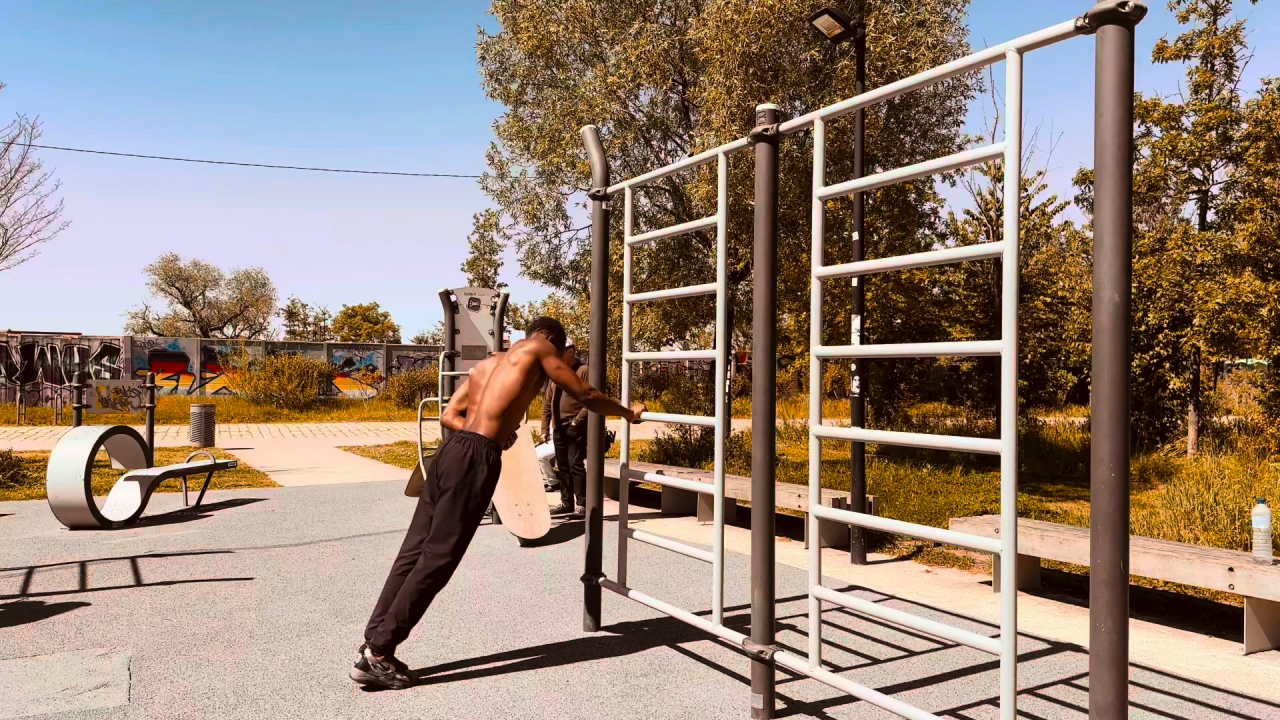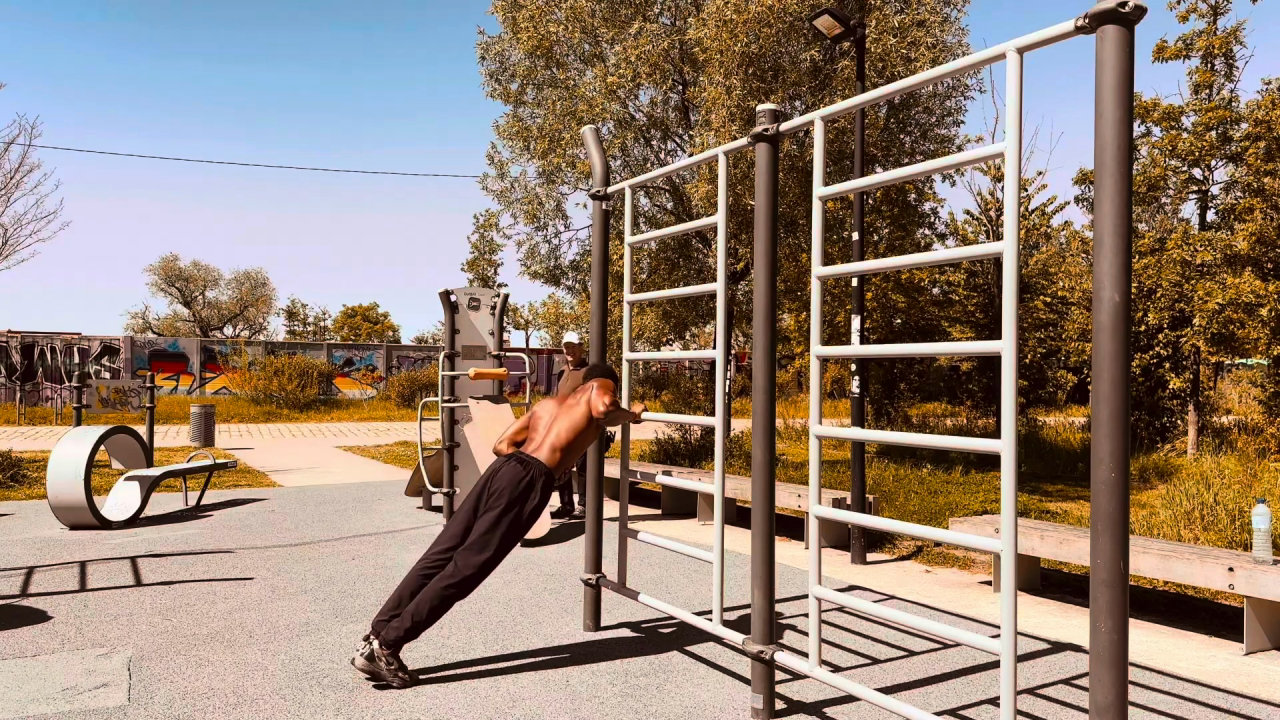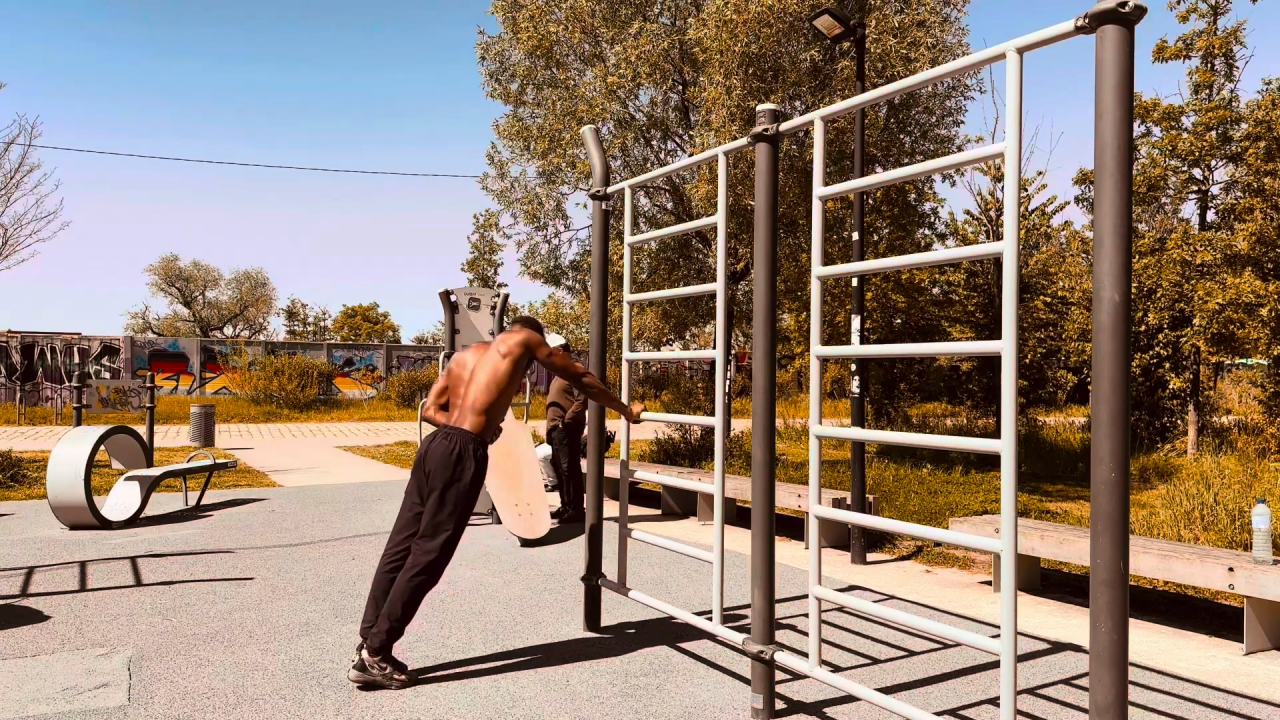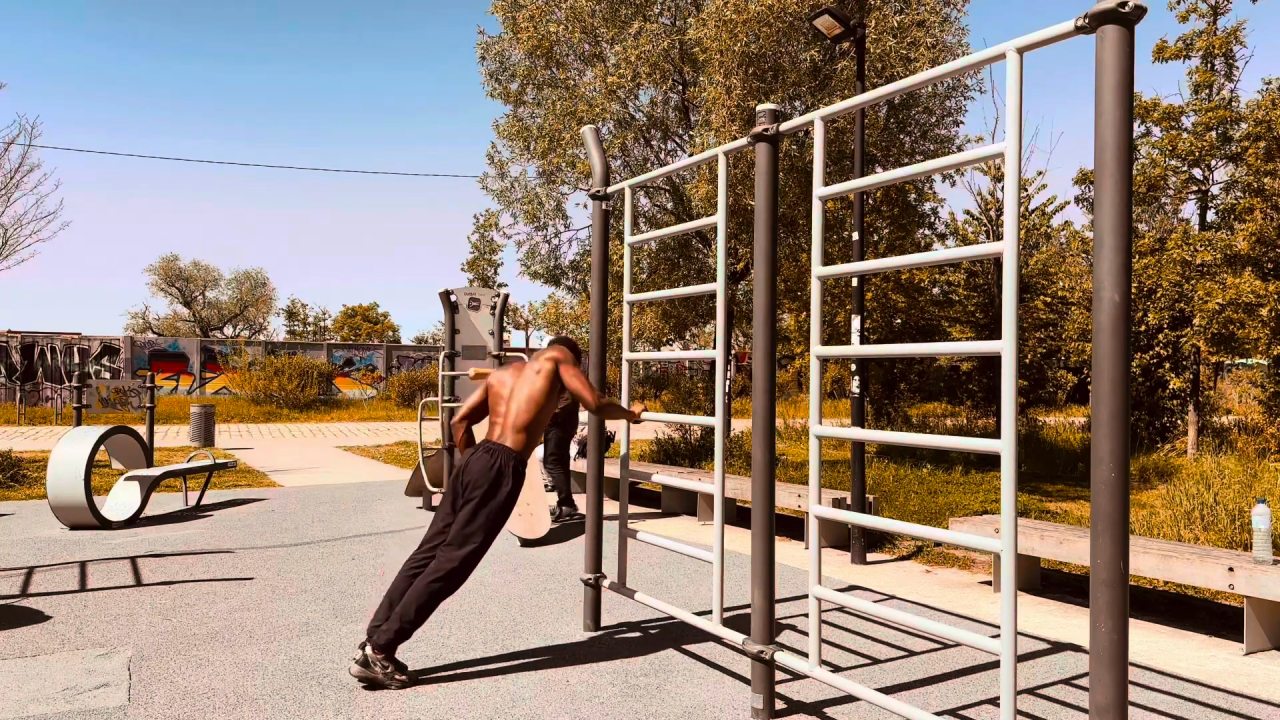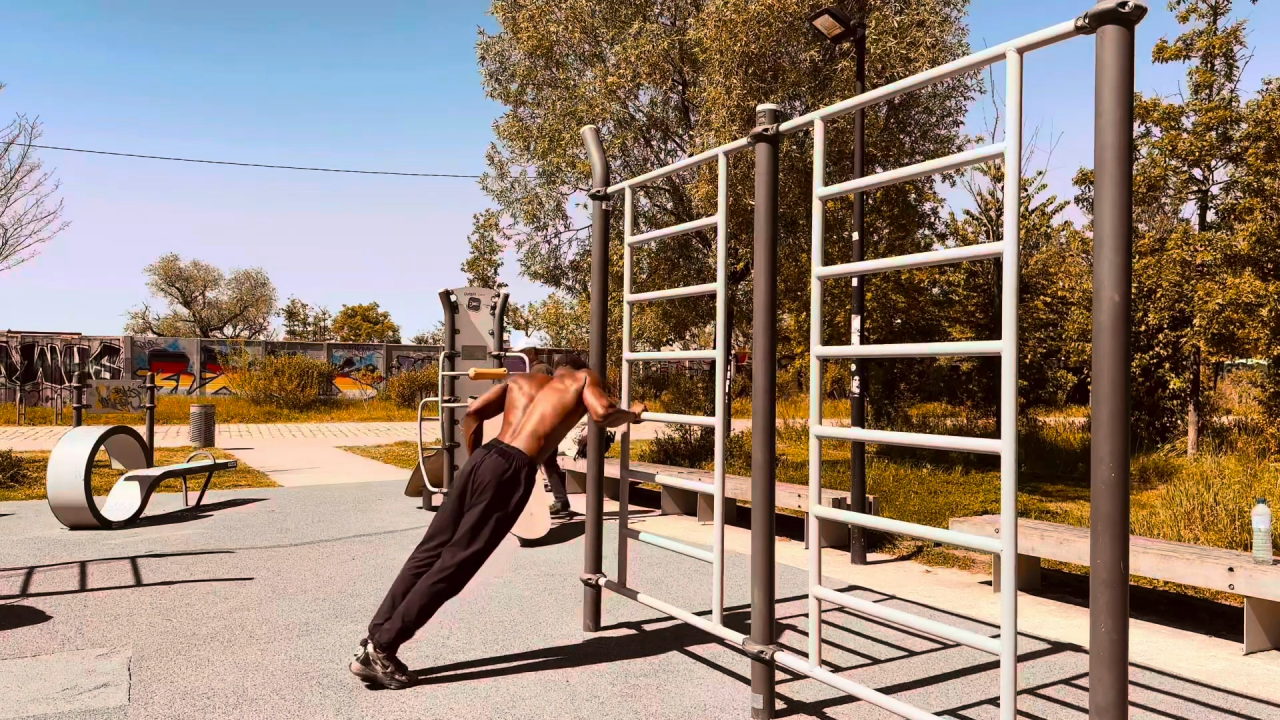
dt=1s
person 1, frame 1
left shoulder: (486, 364)
right shoulder: (537, 348)
left elbow: (449, 416)
right elbow: (584, 395)
right wrist: (627, 412)
left hip: (452, 449)
right hip: (476, 458)
left knee: (414, 554)
right knee: (437, 560)
left ankle: (373, 647)
right ankle: (377, 654)
person 1, frame 2
left shoulder: (546, 403)
right shoulder: (601, 385)
right elbow: (604, 411)
right wrist: (630, 414)
left hip: (504, 469)
right hip: (529, 481)
left knee: (439, 557)
right knee: (465, 568)
left ankle: (375, 639)
right ankle: (385, 647)
person 1, frame 3
left shoulder: (465, 354)
right shoulder: (524, 338)
right elbow: (581, 379)
right wrist: (625, 410)
left hip: (435, 444)
right hip: (462, 453)
left knee: (401, 549)
right knee: (427, 556)
left ankle: (370, 646)
right ankle: (374, 655)
person 1, frame 4
left shoulder: (501, 373)
right shoulder: (557, 356)
left elbow: (460, 421)
right elbow: (595, 404)
right wrist: (630, 413)
left hip: (476, 459)
right hip: (503, 467)
left knee: (427, 555)
right knee: (450, 564)
left ankle: (374, 645)
right ankle: (378, 651)
person 1, frame 5
left shoulder: (521, 380)
right shoulder: (584, 377)
left elbow: (473, 414)
right elbow: (603, 414)
right wrist: (631, 414)
left hip: (484, 458)
right hip: (513, 470)
left knee: (429, 553)
right knee: (455, 563)
left ankle: (374, 643)
right ankle: (379, 650)
